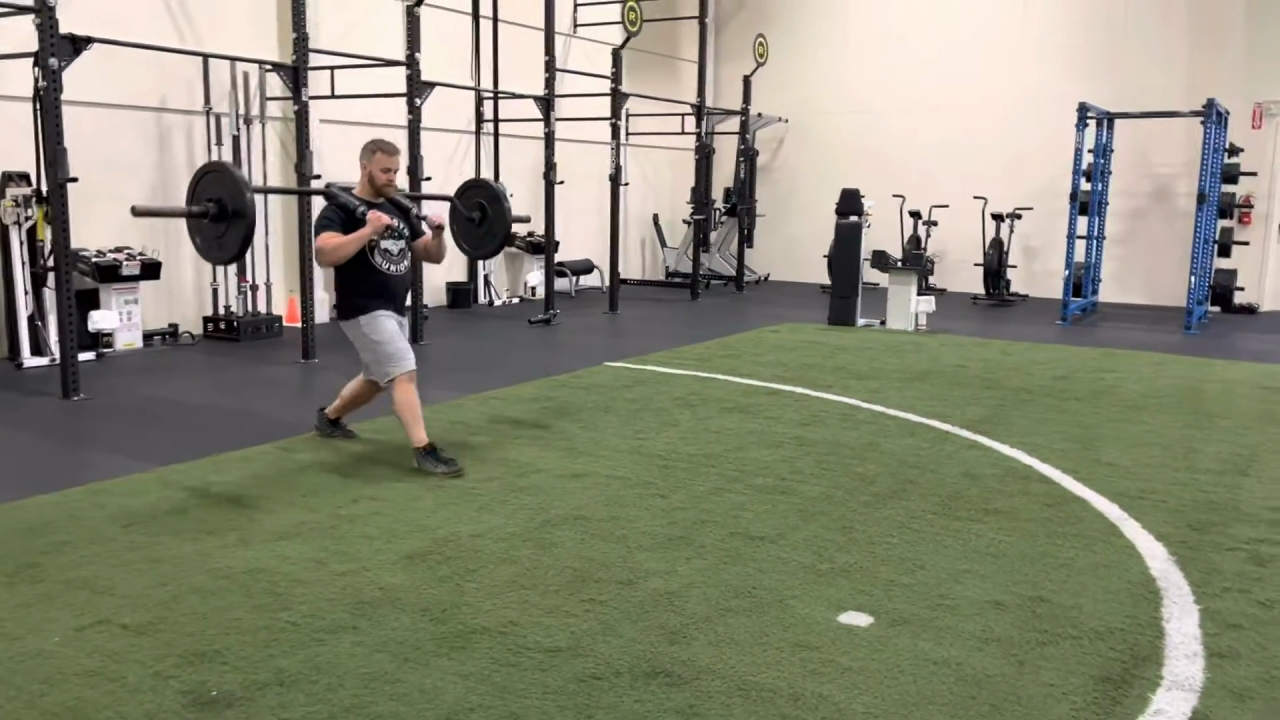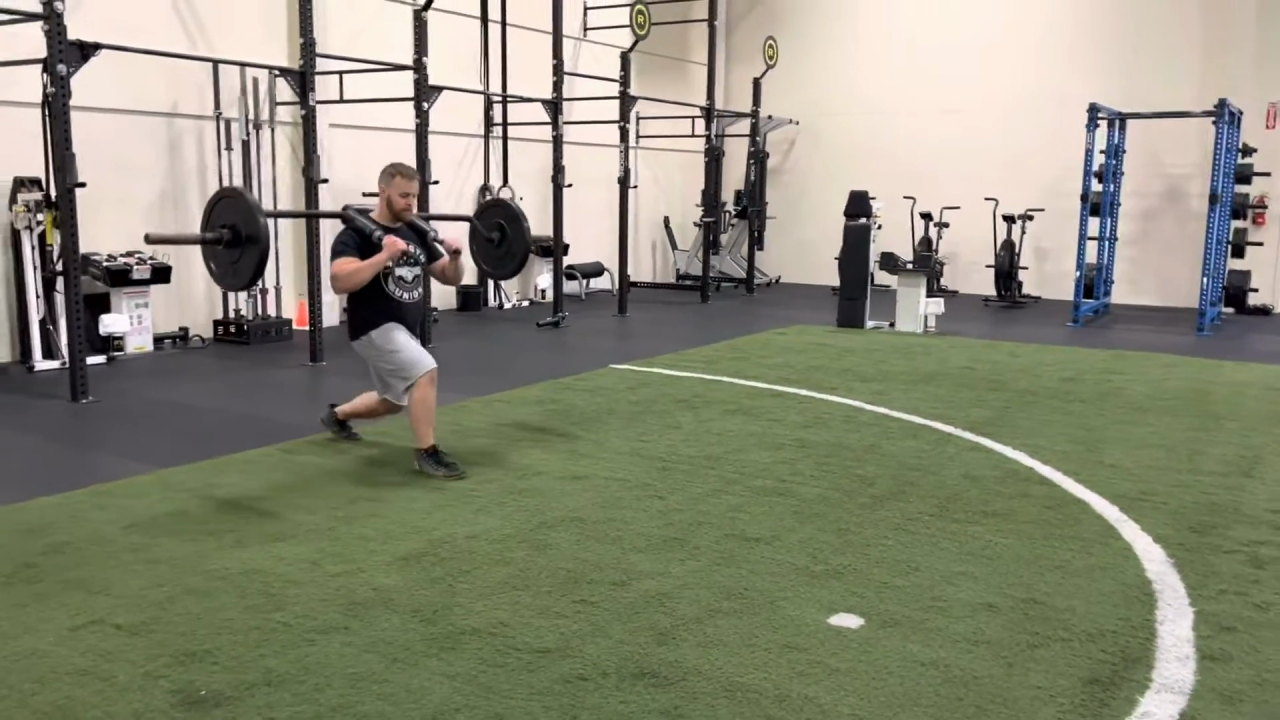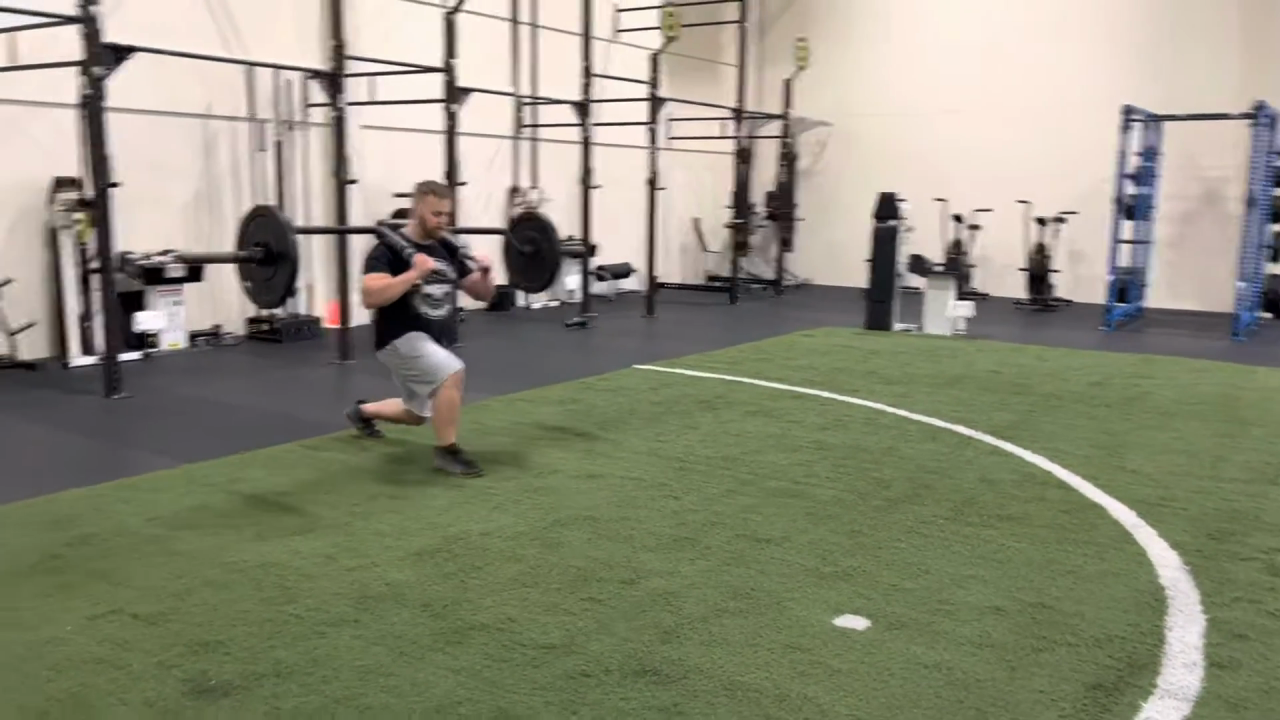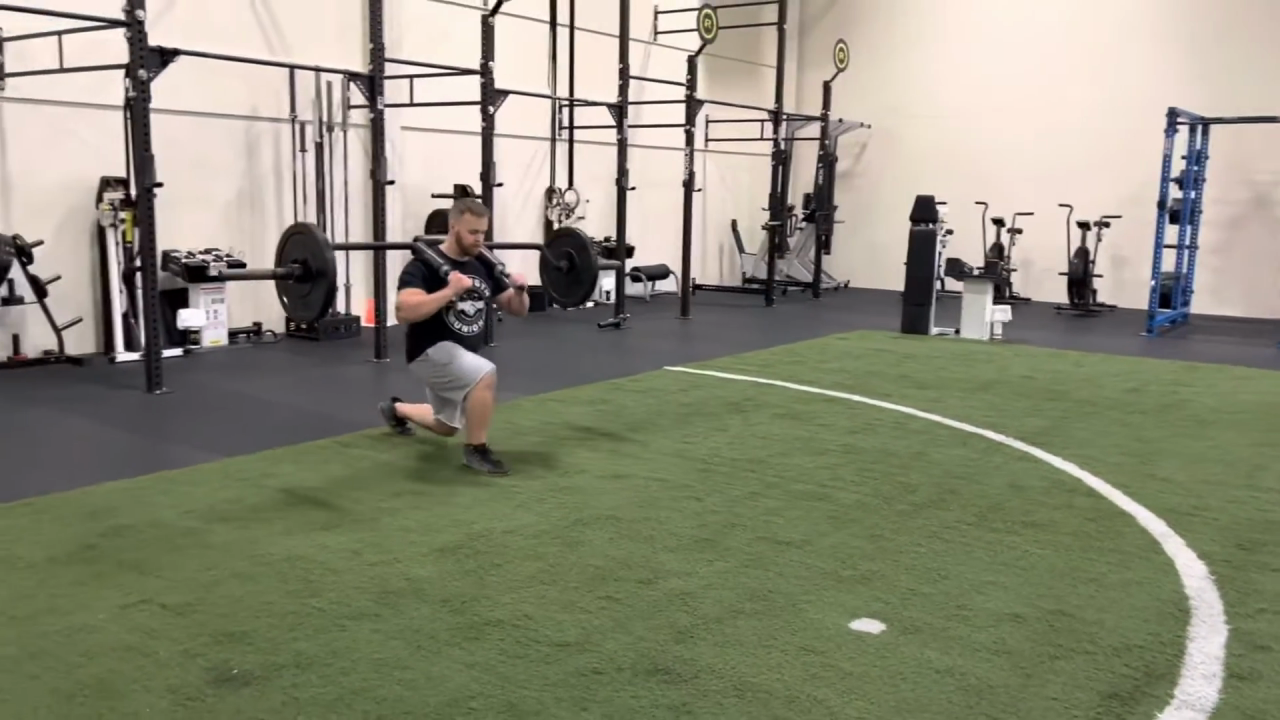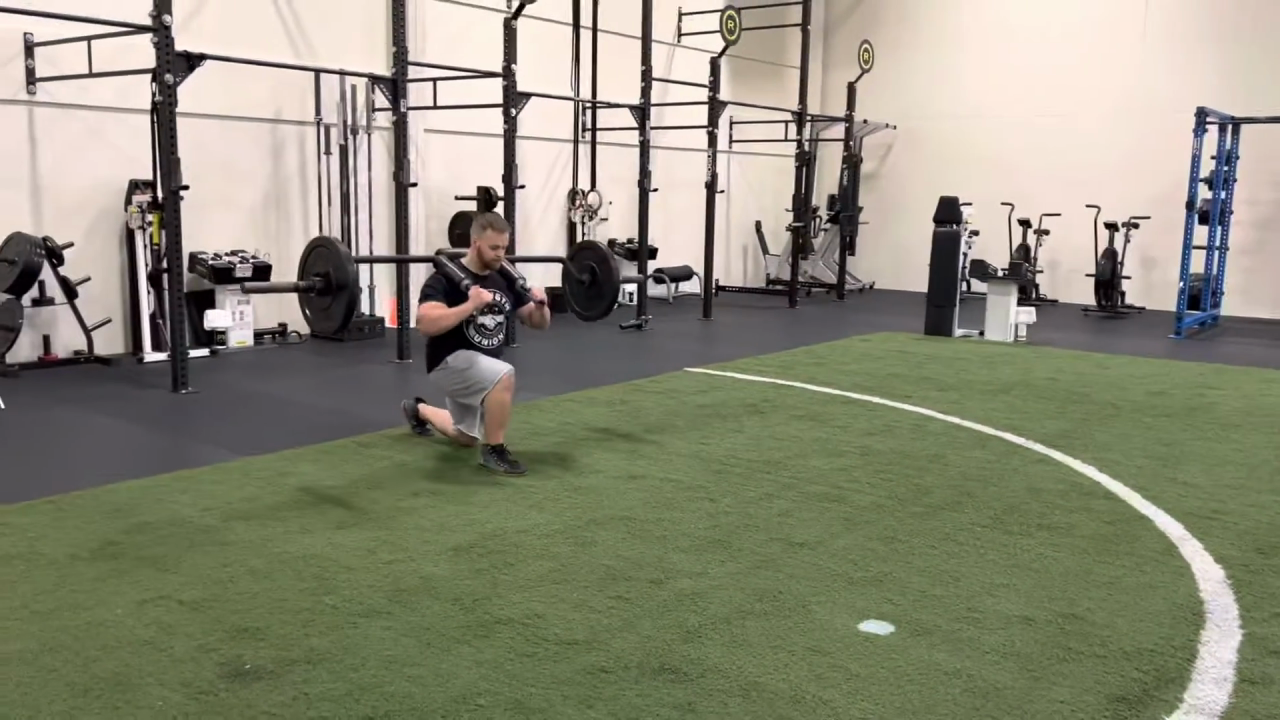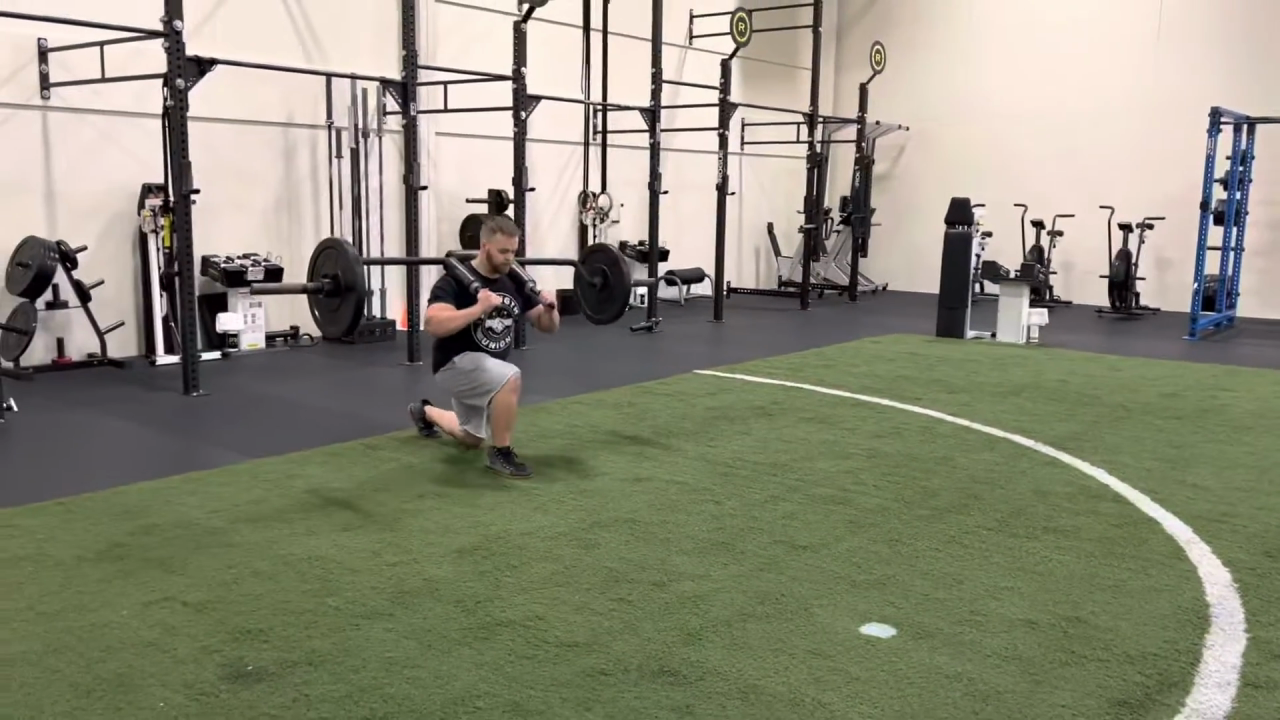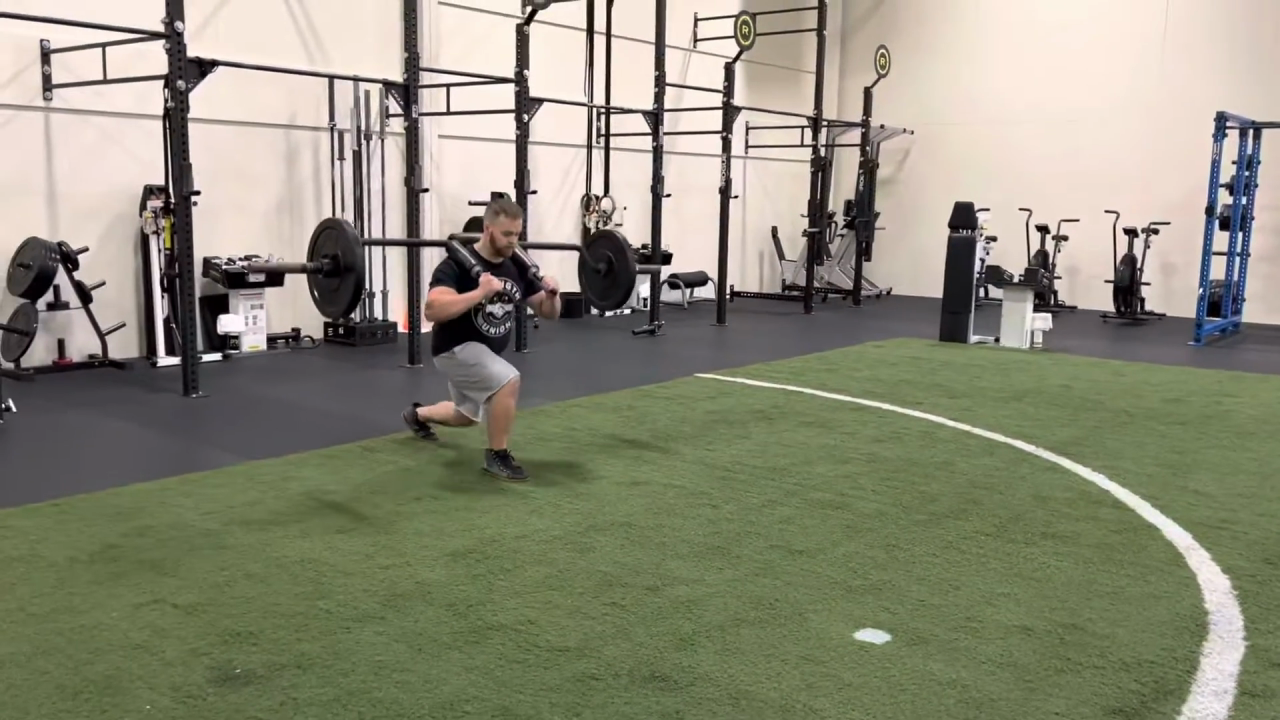
dt=0.2s
person 1, frame 1
left shoulder: (398, 211)
right shoulder: (340, 210)
left elbow: (433, 256)
right elbow: (324, 254)
left wrist: (437, 233)
right wrist: (368, 230)
left hip: (395, 309)
right hip: (363, 310)
left knee: (376, 377)
right knee: (403, 373)
left ankle: (329, 417)
right ankle: (424, 450)
person 1, frame 2
left shoulder: (416, 234)
right shoulder: (356, 235)
left elbow: (451, 278)
right elbow: (340, 281)
left wrist: (454, 256)
right wrist: (385, 256)
left hip: (406, 330)
right hip: (375, 328)
left knee: (393, 400)
right knee: (425, 372)
left ankle: (337, 415)
right ankle: (427, 452)
person 1, frame 3
left shoulder: (448, 250)
right shoulder: (389, 250)
left elbow: (483, 294)
right elbow: (370, 297)
left wrist: (484, 273)
right wrist: (415, 273)
left hip: (433, 341)
right hip: (399, 339)
left knee: (417, 413)
right knee: (452, 373)
left ankle: (362, 412)
right ankle: (446, 450)
person 1, frame 4
left shoulder: (483, 266)
right shoulder: (424, 266)
left elbow: (518, 310)
right elbow: (404, 312)
left wrist: (520, 290)
right wrist: (450, 291)
left hip: (461, 354)
right hip: (431, 351)
left knee: (448, 426)
right knee: (485, 375)
left ankle: (395, 409)
right ankle: (476, 449)
person 1, frame 5
left shoulder: (505, 279)
right shoulder: (445, 279)
left elbow: (539, 323)
right elbow: (425, 324)
left wrist: (540, 304)
right wrist: (472, 305)
left hip: (480, 366)
right hip: (449, 362)
left knee: (466, 438)
right knee: (504, 377)
left ankle: (417, 410)
right ankle: (494, 450)
person 1, frame 6
left shoulder: (515, 283)
right shoulder: (455, 282)
left elbow: (549, 327)
right elbow: (433, 326)
left wrist: (550, 308)
right wrist: (480, 308)
left hip: (484, 368)
right hip: (455, 363)
left knee: (472, 438)
right knee: (510, 379)
left ankle: (424, 411)
right ankle: (500, 453)
person 1, frame 7
left shoulder: (517, 268)
right shoulder: (457, 265)
left elbow: (548, 313)
right elbow: (433, 310)
left wrist: (551, 294)
right wrist: (481, 292)
left hip: (485, 352)
right hip: (455, 349)
left knee: (466, 415)
right knee: (508, 381)
left ankle: (417, 415)
right ankle: (497, 455)
